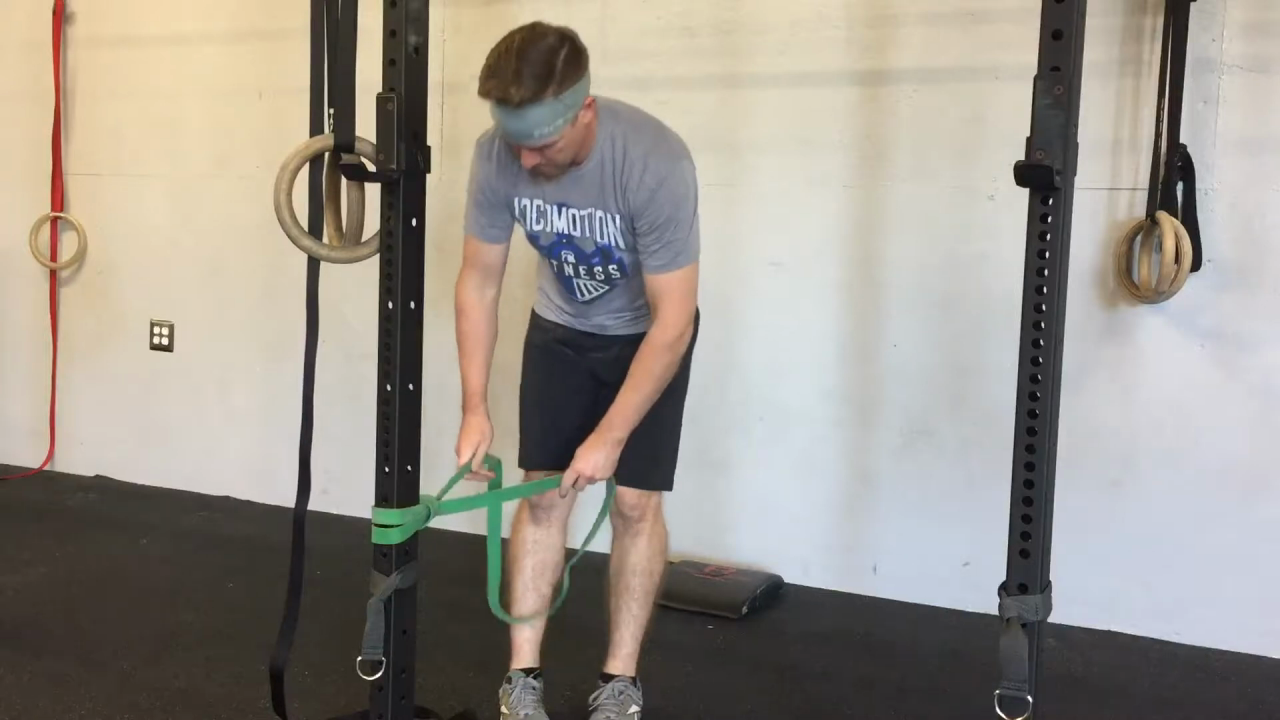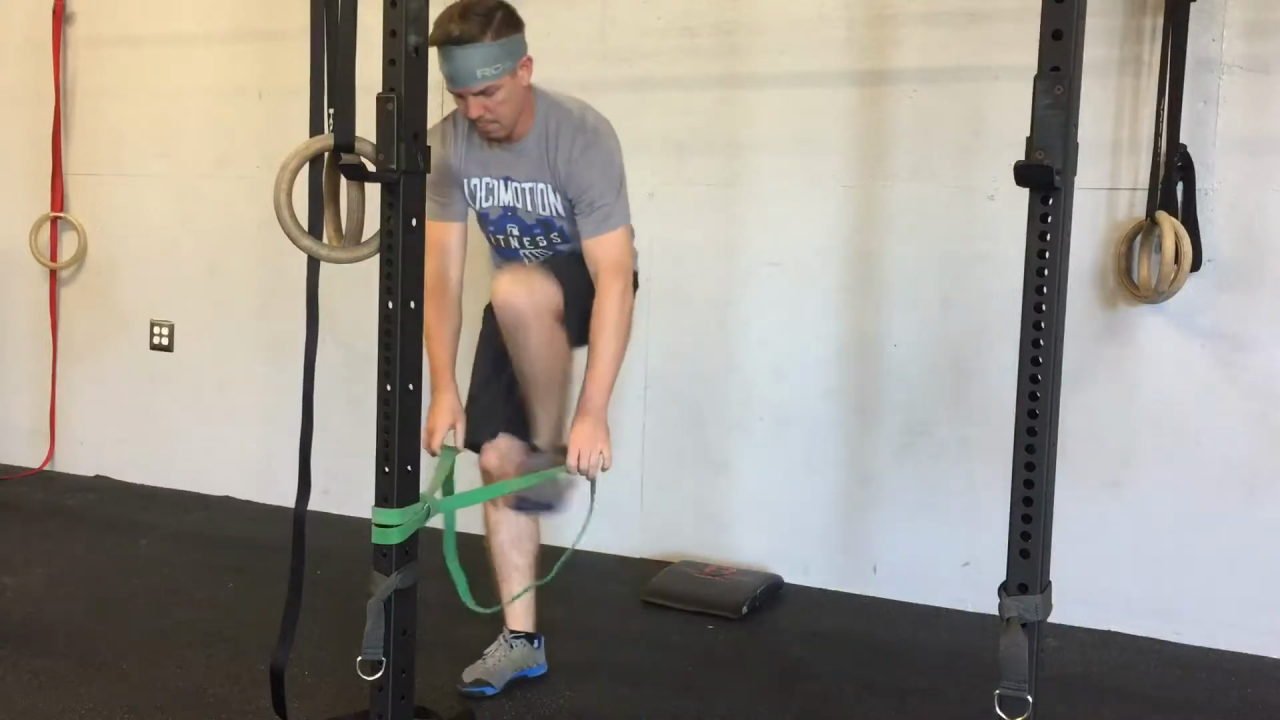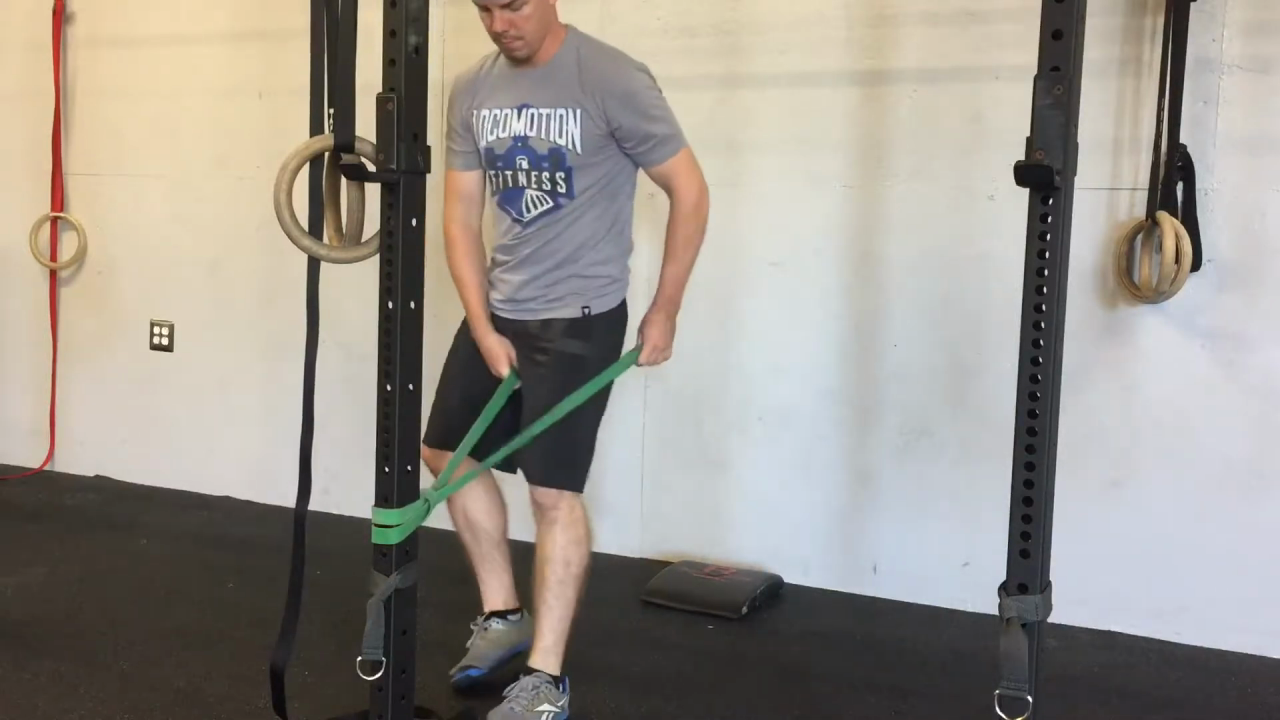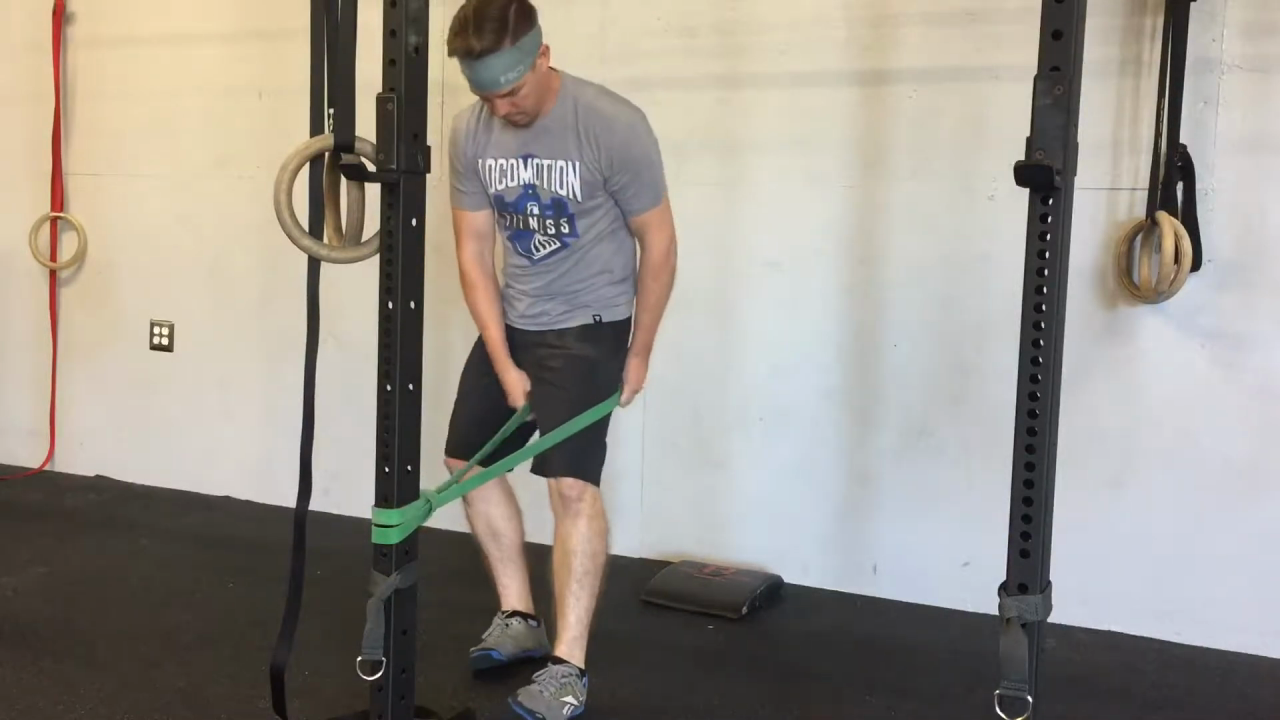
dt=1s
person 1, frame 1
left shoulder: (656, 162)
right shoulder: (497, 153)
left elbow: (674, 321)
right elbow: (479, 281)
left wrist: (609, 437)
right wrist: (474, 407)
left hip: (645, 336)
right hip: (559, 331)
left knee: (635, 502)
right knee: (541, 495)
person 1, frame 2
left shoulder: (582, 138)
right shoulder: (447, 145)
left elbow: (614, 282)
right elbow: (442, 270)
left wrist: (593, 413)
right wrist: (443, 389)
left hip: (586, 280)
right hip: (515, 304)
left knee: (515, 294)
right knee: (497, 461)
left ankle: (549, 440)
right ankle: (521, 638)
person 1, frame 3
left shoulder: (613, 80)
right shoulder: (471, 91)
left elbow: (689, 192)
right elbow: (460, 215)
left wrist: (664, 311)
right wrist: (484, 328)
left hip: (578, 319)
right hip: (500, 310)
left knee: (554, 493)
right knee: (446, 453)
right ankle: (503, 614)
person 1, frame 4
left shoulder: (612, 125)
right shoulder: (470, 133)
left elbow: (657, 246)
right elbow: (473, 254)
left wrist: (640, 353)
right wrist: (503, 364)
left hip: (589, 327)
right hip: (510, 324)
left knee: (572, 485)
right knee: (468, 462)
right ankle: (519, 617)
